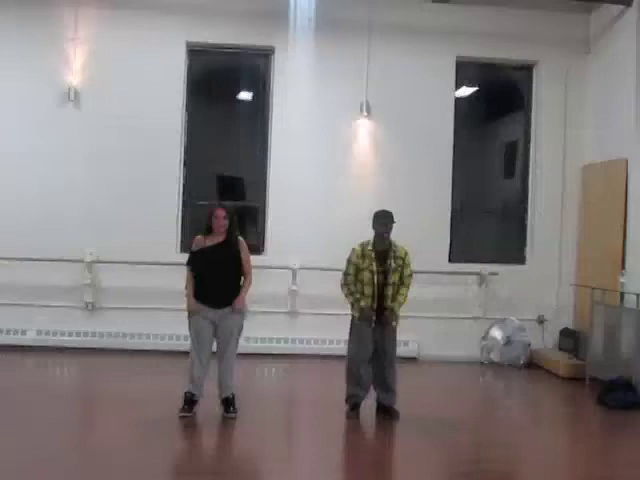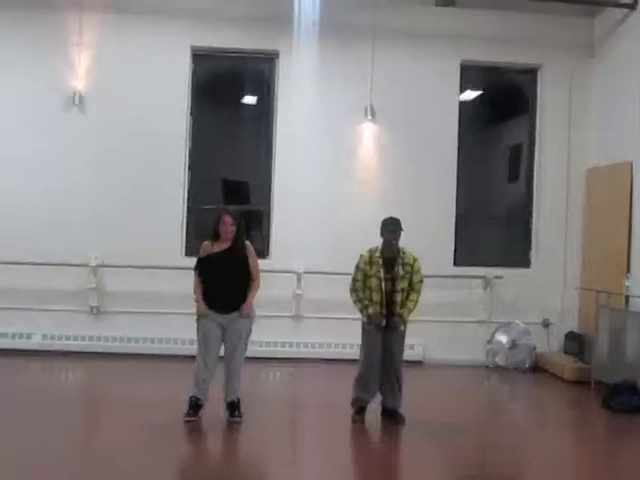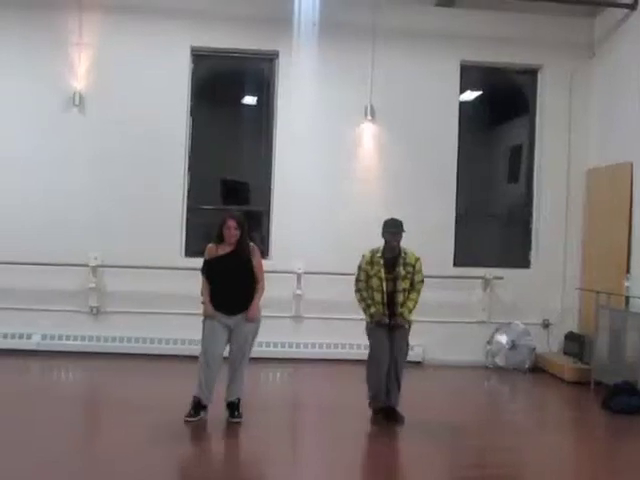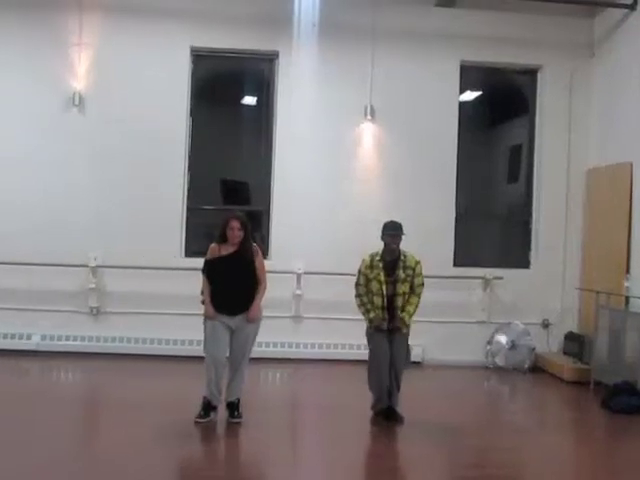
dt=0.3s
person 1, frame 1
left shoulder: (238, 243)
right shoulder: (199, 242)
left elbow: (247, 274)
right elbow: (191, 272)
left wrist: (242, 296)
right wrist: (189, 298)
left hip: (230, 307)
right hip: (202, 307)
left knee: (227, 353)
right knee: (199, 351)
left ankle: (228, 397)
right ankle: (192, 396)
person 1, frame 2
left shoulder: (245, 248)
right shoulder: (207, 247)
left elbow: (255, 279)
right elbow: (198, 277)
left wrist: (249, 301)
right wrist: (199, 302)
left hip: (238, 312)
right hip: (210, 312)
left knee: (235, 357)
right knee: (206, 356)
left ankle: (233, 401)
right ankle: (197, 400)
person 1, frame 3
left shoulder: (250, 250)
right shoulder: (212, 250)
left elbow: (260, 282)
right elbow: (205, 279)
left wrist: (255, 305)
right wrist: (207, 303)
left hip: (245, 314)
right hip: (217, 314)
left knee: (239, 359)
right knee: (209, 356)
left ankle: (233, 402)
right ankle: (200, 402)
person 1, frame 4
left shoulder: (253, 251)
right shoulder: (214, 250)
left elbow: (262, 282)
right elbow: (206, 279)
left wrist: (256, 306)
right wrist: (207, 304)
left hip: (246, 314)
right hip: (218, 314)
left knee: (239, 360)
right knee: (214, 357)
left ankle: (233, 402)
right ankle: (211, 403)
person 2, frame 1
left shoulder: (401, 254)
right shoulder: (359, 252)
left elbow: (405, 284)
right elbow: (347, 282)
left wrist: (394, 308)
right wrist: (360, 305)
left hip: (387, 315)
right hip: (363, 314)
left knee: (387, 359)
right knee: (358, 357)
left ankle: (386, 403)
right ankle: (354, 402)
person 2, frame 2
left shoulder: (410, 260)
right shoulder: (367, 258)
left elbow: (416, 289)
right elbow: (356, 289)
left wrist: (403, 314)
right wrist: (368, 312)
left hip: (396, 320)
right hip: (373, 320)
left knee: (394, 363)
right knee: (369, 361)
left ankle: (391, 407)
right ankle: (360, 405)
person 2, frame 3
left shoulder: (413, 260)
right shoulder: (369, 259)
left elbow: (416, 289)
right elbow: (360, 288)
left wrist: (404, 314)
right wrist: (372, 312)
left hip: (400, 320)
right hip: (377, 319)
left knee: (397, 363)
right knee: (378, 360)
left ankle: (391, 406)
right ankle: (378, 405)
person 2, frame 4
left shoulder: (412, 263)
right shoulder: (368, 263)
left elbow: (416, 293)
right elbow: (360, 293)
left wrist: (404, 318)
right wrist: (371, 317)
left hip: (399, 323)
right hip: (377, 322)
left knee: (397, 365)
right knee: (379, 364)
left ankle: (391, 406)
right ankle: (380, 407)
